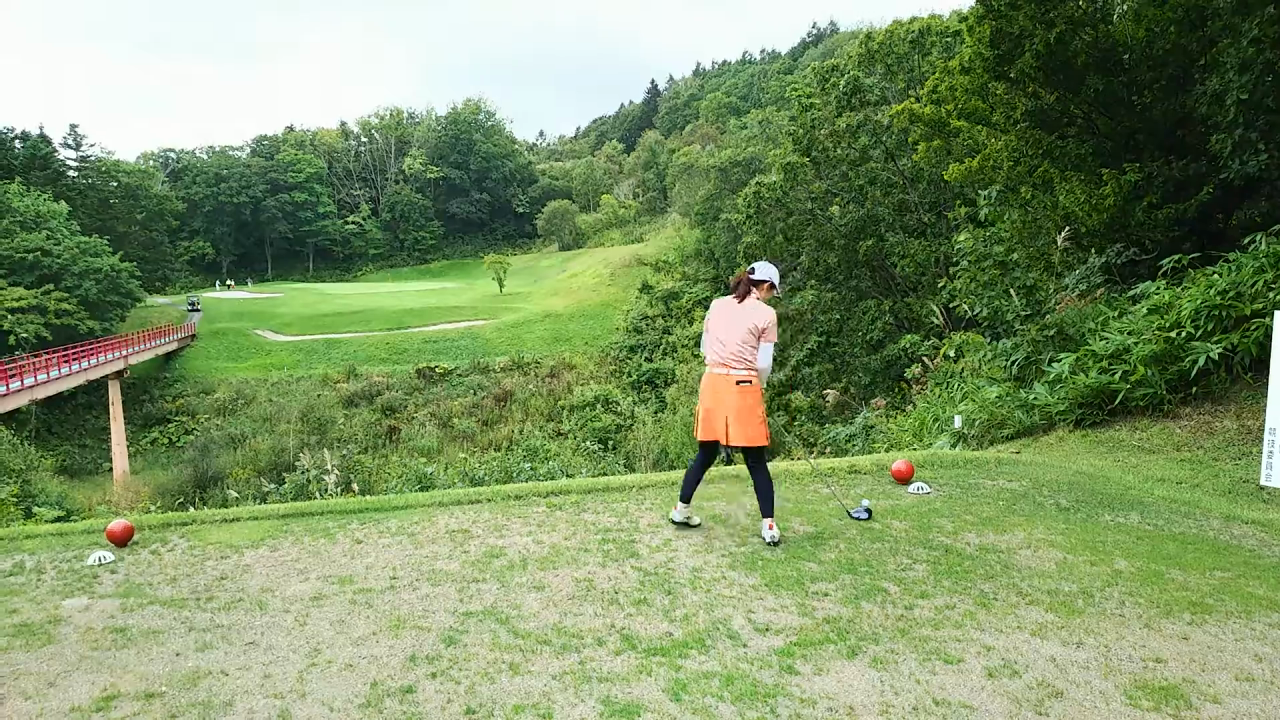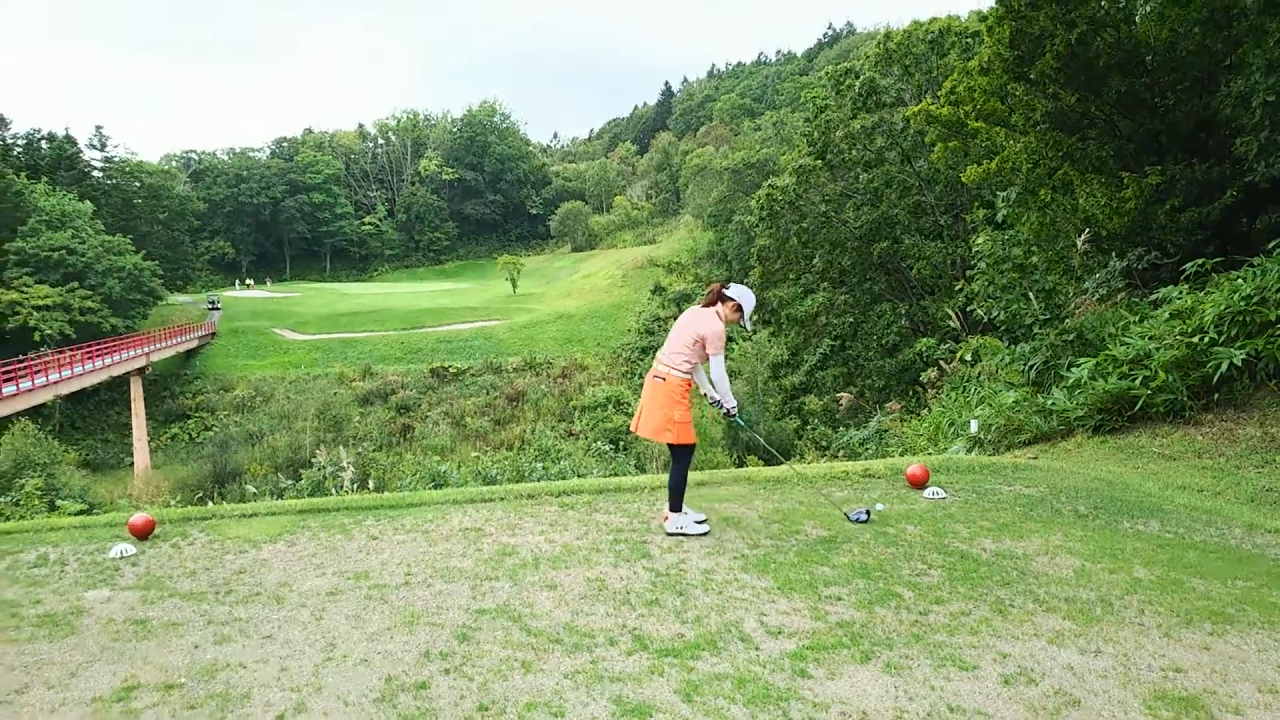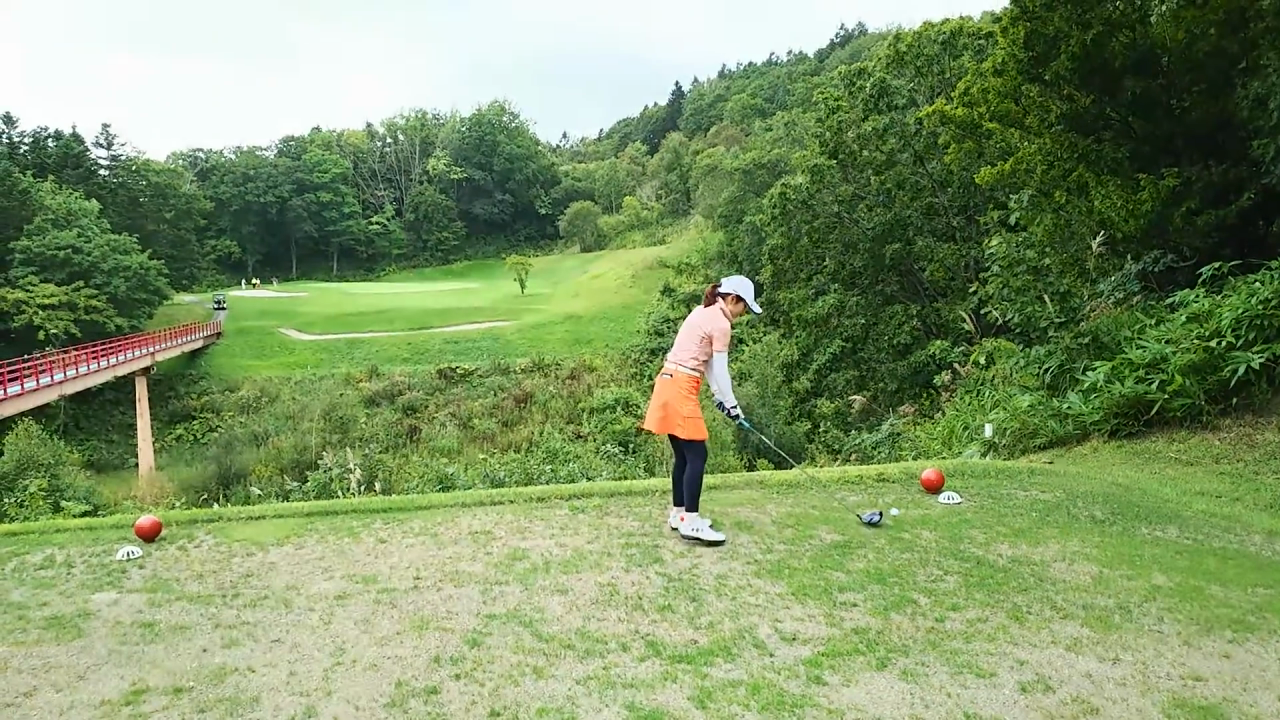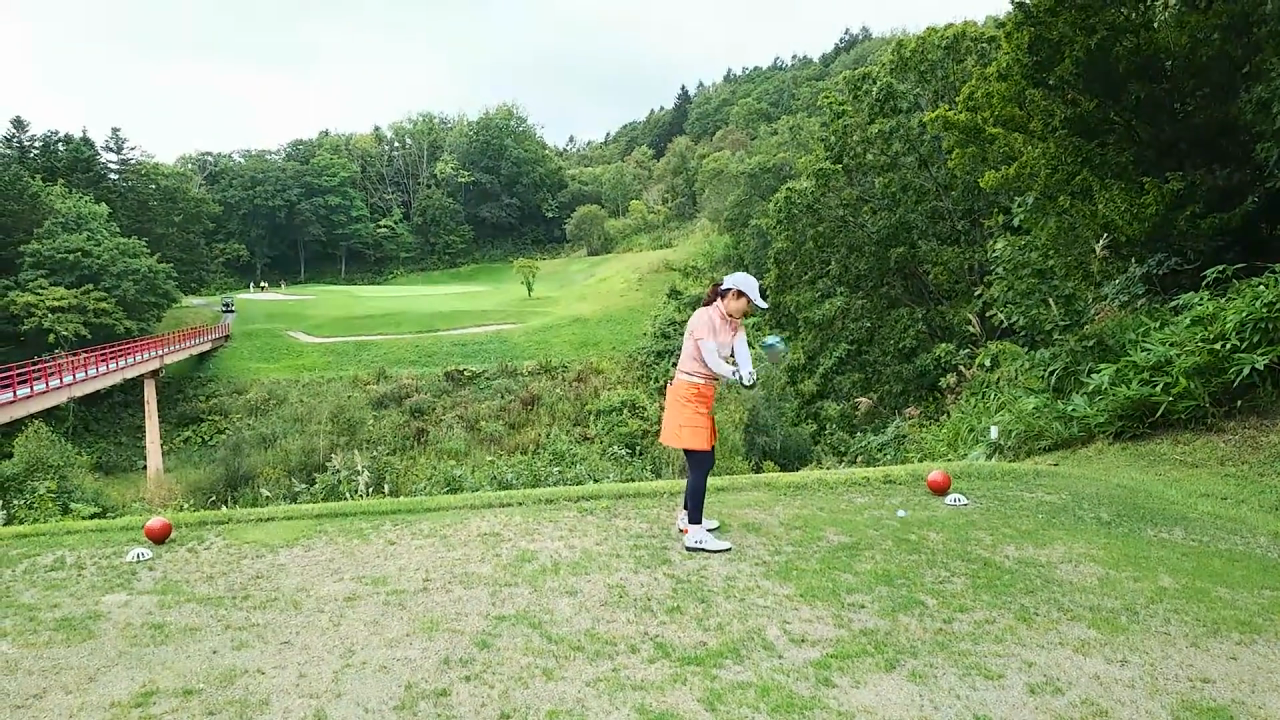
dt=0.7s
person 1, frame 1
left shoulder: (717, 305)
right shoulder: (766, 315)
left elbow: (705, 348)
right elbow: (764, 364)
right wrist: (758, 385)
left hip: (712, 385)
right hip: (743, 390)
left knee: (706, 454)
right knee: (757, 462)
left ankle: (681, 509)
right ankle: (769, 525)
person 1, frame 2
left shoulder: (696, 312)
right shoulder: (714, 326)
right elbow: (718, 373)
left wrist: (709, 393)
right wrist: (730, 404)
left hip: (660, 382)
right hip: (671, 388)
left knee: (681, 452)
right knee: (682, 455)
left ankle: (675, 508)
right ankle: (675, 519)
person 1, frame 3
left shoulder: (703, 312)
right shoulder: (720, 323)
right elbow: (720, 369)
left wrist: (718, 395)
right wrist: (731, 403)
left hip: (671, 382)
right hip: (681, 387)
left knee: (684, 455)
right knee: (697, 456)
left ankle: (679, 513)
right ankle: (690, 522)
person 1, frame 4
left shoulder: (734, 324)
right shoulder: (704, 316)
left elbow: (742, 352)
right elbow: (710, 360)
left wrist: (747, 373)
right wrist: (734, 373)
left hip: (700, 396)
right hip: (688, 394)
left knee: (704, 460)
right knee: (700, 463)
left ankle: (688, 516)
right ankle: (694, 533)
